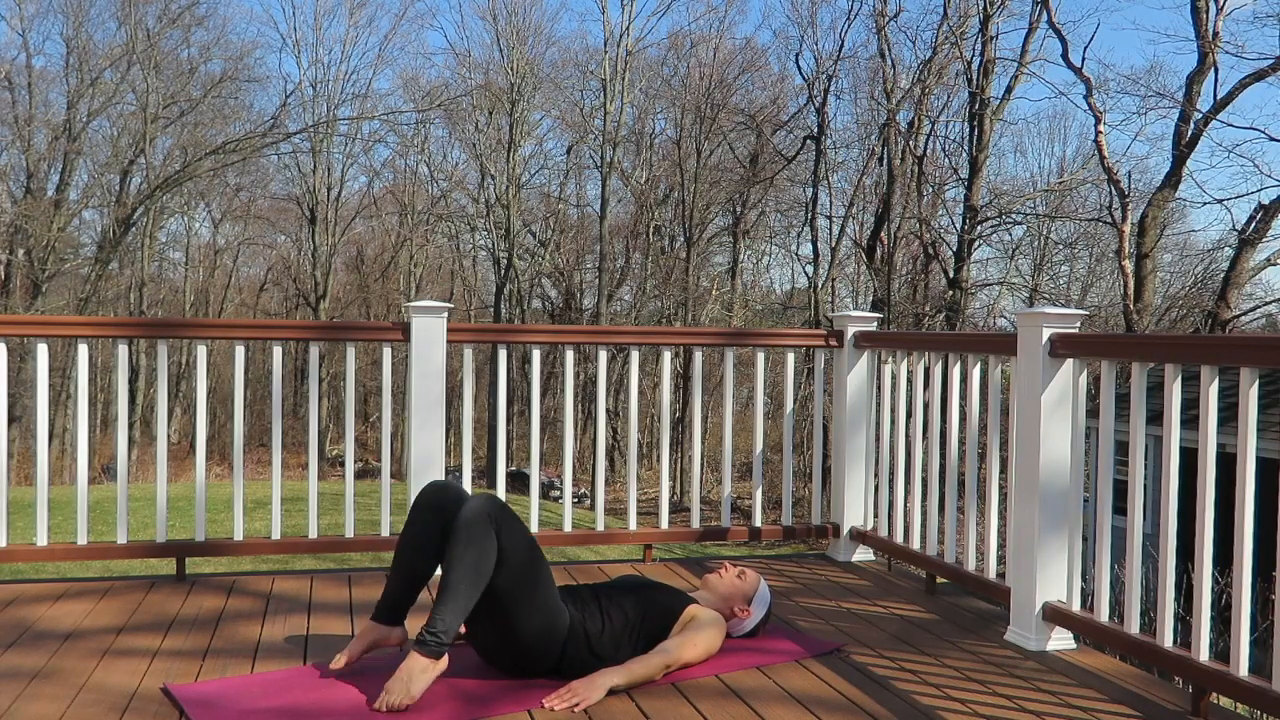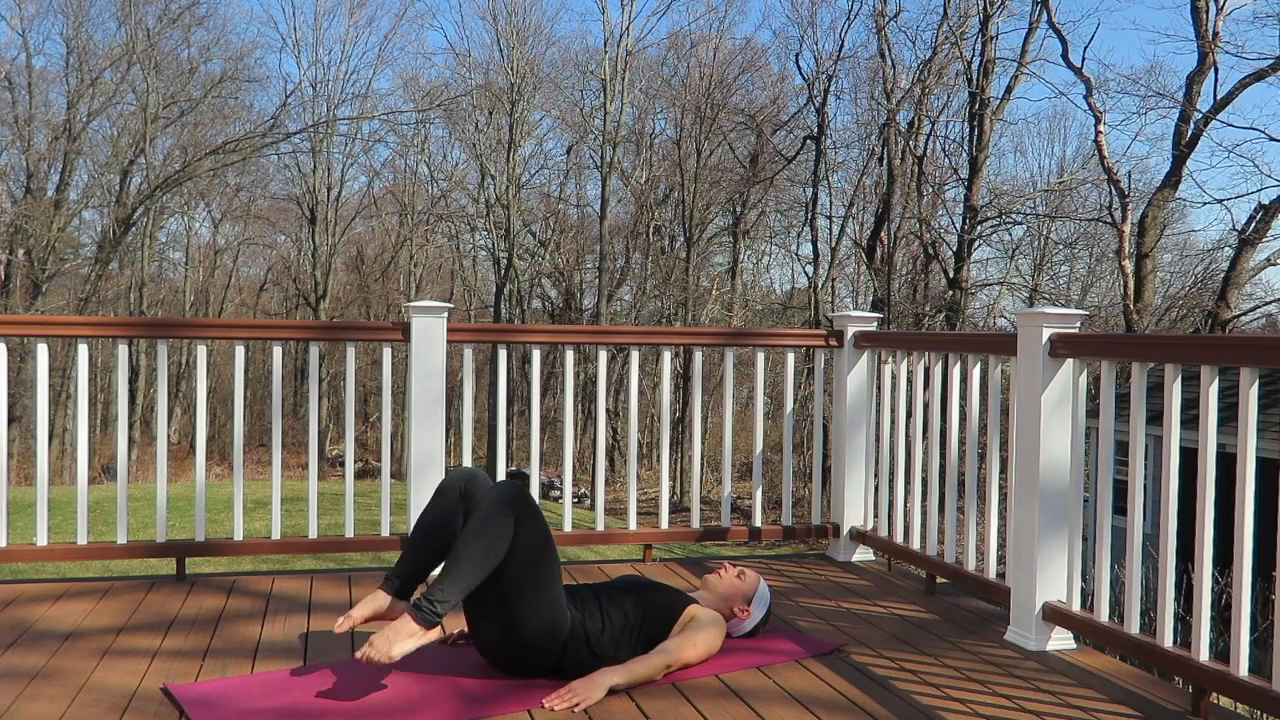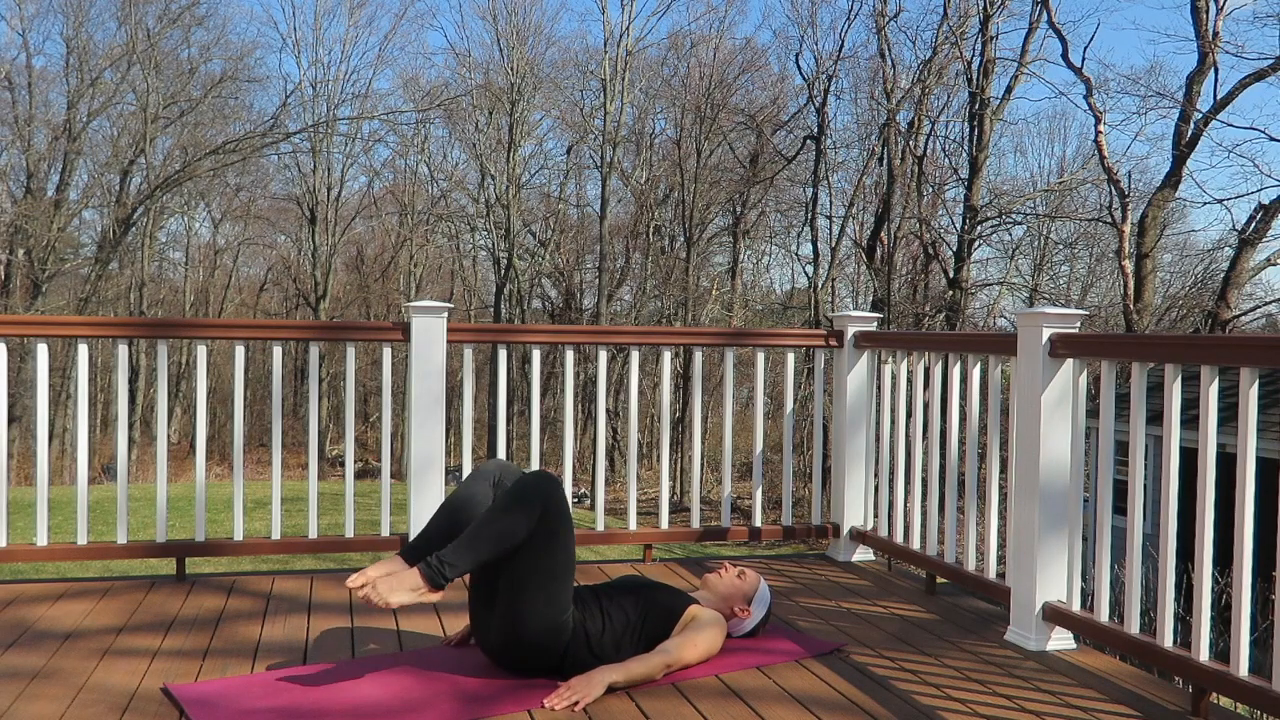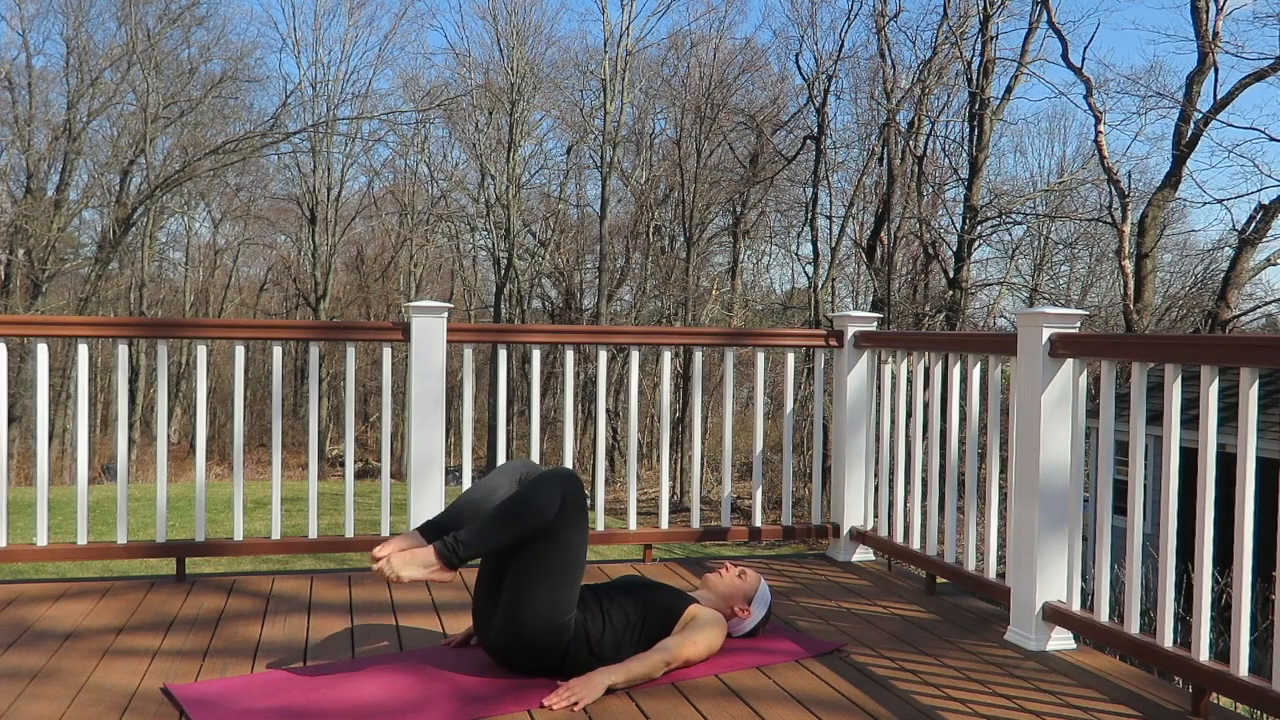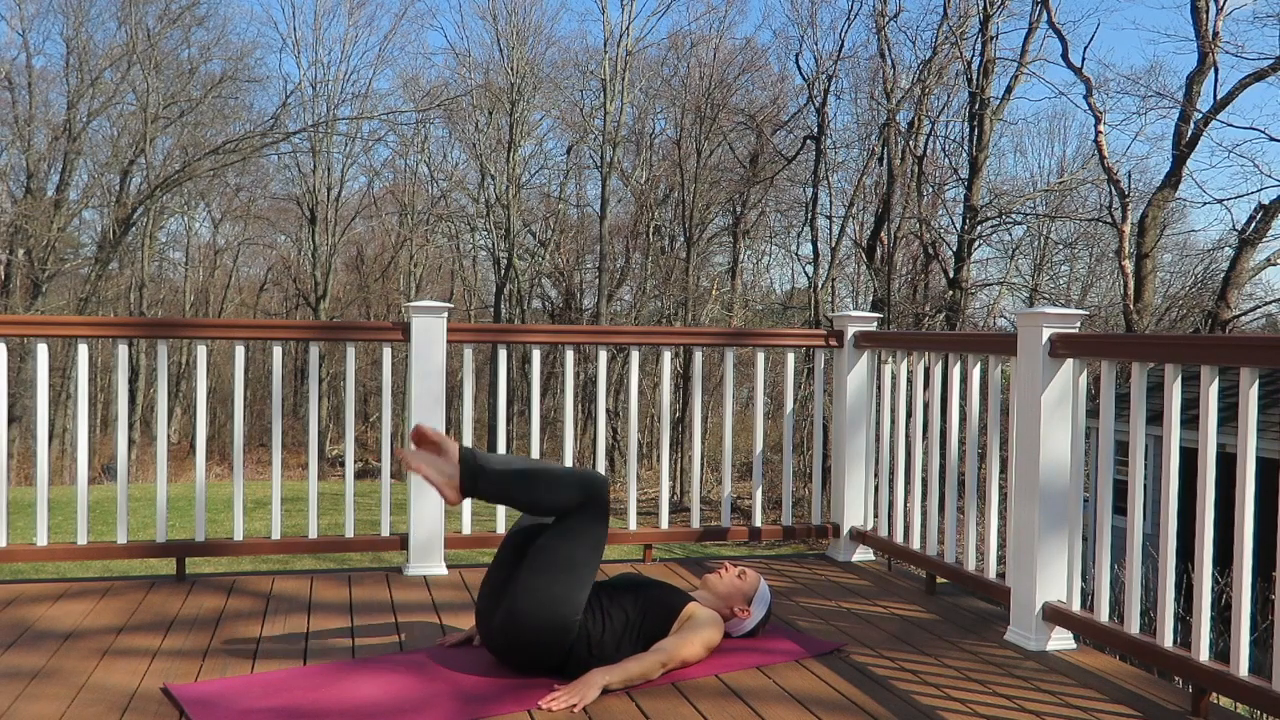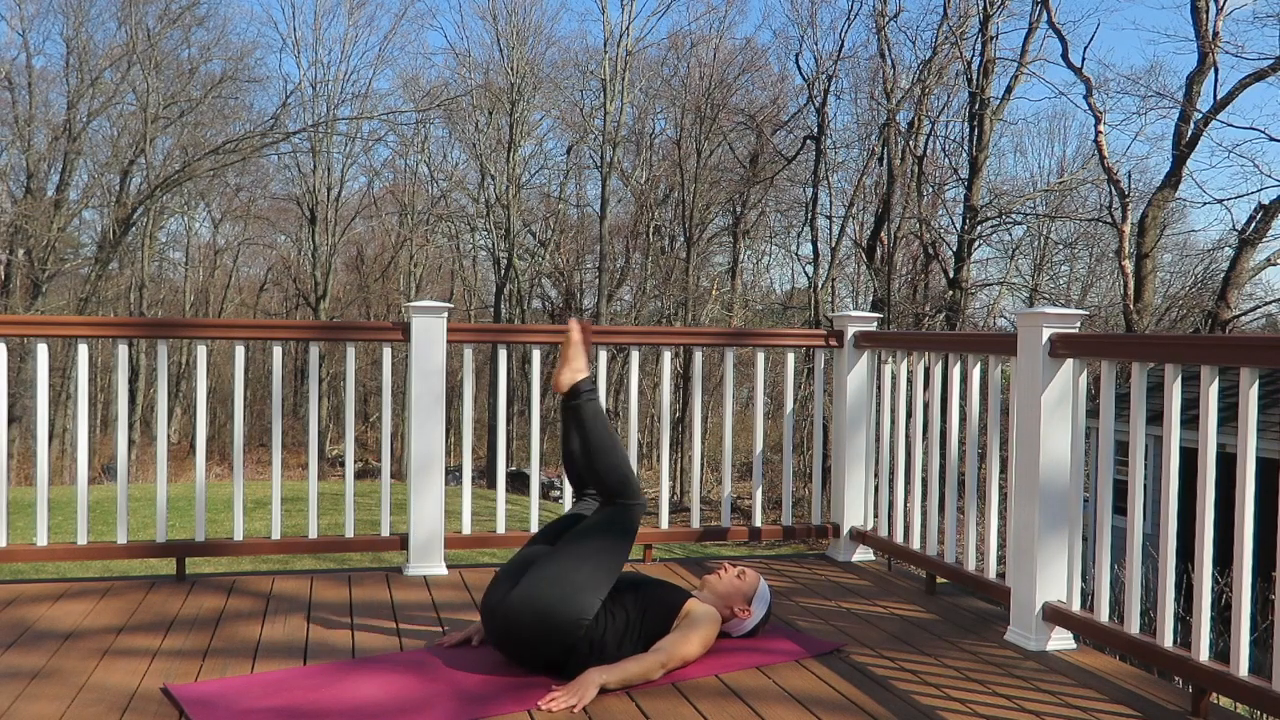
dt=0.2s
person 1, frame 1
left shoulder: (708, 624)
right shoulder: (657, 597)
left elbow: (664, 660)
left wrist: (606, 677)
right wrist: (476, 615)
left hip: (545, 641)
right hip: (516, 629)
left knee: (486, 510)
right knee: (442, 495)
left ankle: (429, 651)
right ankle: (387, 623)
person 1, frame 2
left shoulder: (709, 624)
right shoulder: (656, 598)
left elbow: (664, 660)
left wrist: (606, 677)
right wrist: (480, 618)
left hip: (543, 640)
right hip: (514, 629)
left knee: (510, 496)
right knee: (467, 483)
left ankle: (422, 617)
right ankle: (393, 595)
person 1, frame 3
left shoulder: (709, 625)
right shoulder: (657, 598)
left elbow: (664, 659)
left wrist: (605, 675)
right wrist: (484, 620)
left hip: (543, 640)
right hip: (515, 627)
left knee: (542, 487)
right knee: (498, 474)
left ankle: (428, 577)
right ankle: (406, 562)
person 1, frame 4
left shoulder: (709, 624)
right shoulder: (660, 598)
left elbow: (664, 658)
left wrist: (604, 676)
right wrist: (487, 623)
left hip: (543, 639)
right hip: (510, 627)
left knee: (563, 484)
right knee: (524, 474)
left ankle: (439, 551)
right ankle: (425, 541)
person 1, frame 5
left shoulder: (707, 624)
right shoulder: (655, 600)
left elbow: (662, 659)
left wrist: (601, 676)
right wrist: (489, 623)
left hip: (542, 632)
right hip: (518, 624)
left knee: (590, 485)
left ankle: (465, 474)
right ankle: (460, 466)
person 1, frame 6
left shoulder: (704, 621)
right shoulder: (664, 602)
left elbow: (659, 662)
left wrist: (597, 677)
left hip: (543, 627)
right hip: (522, 621)
